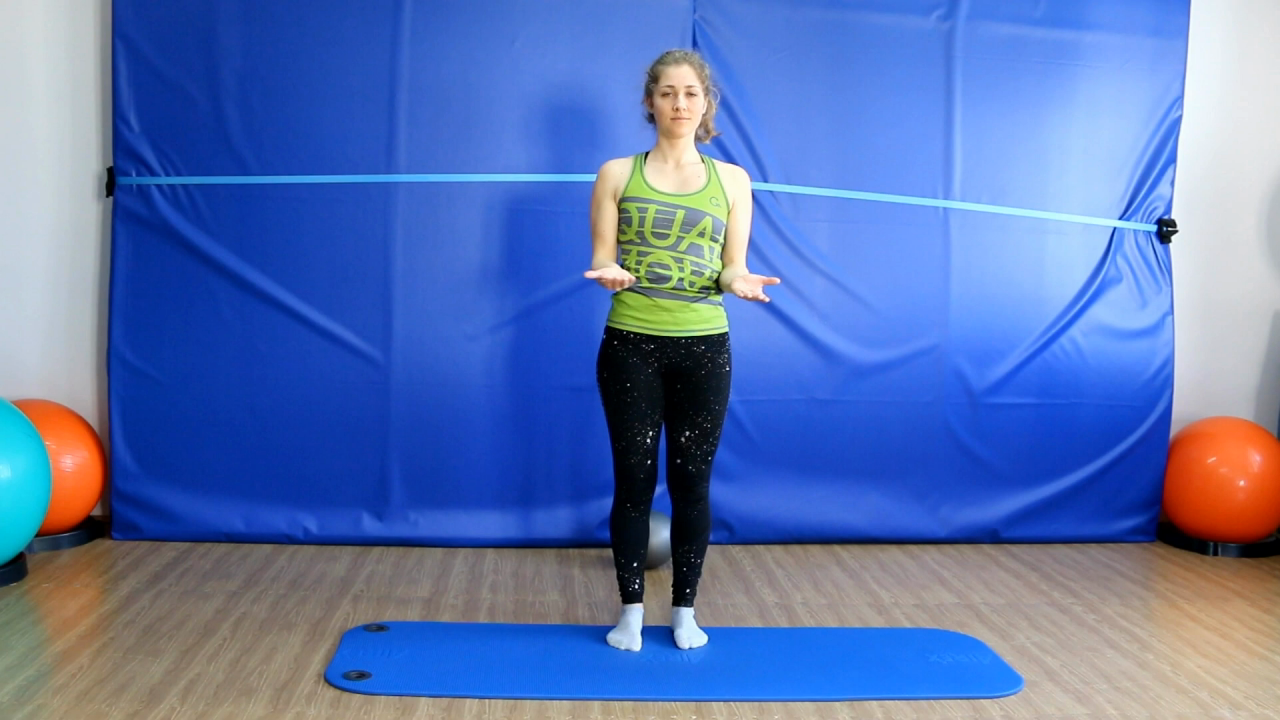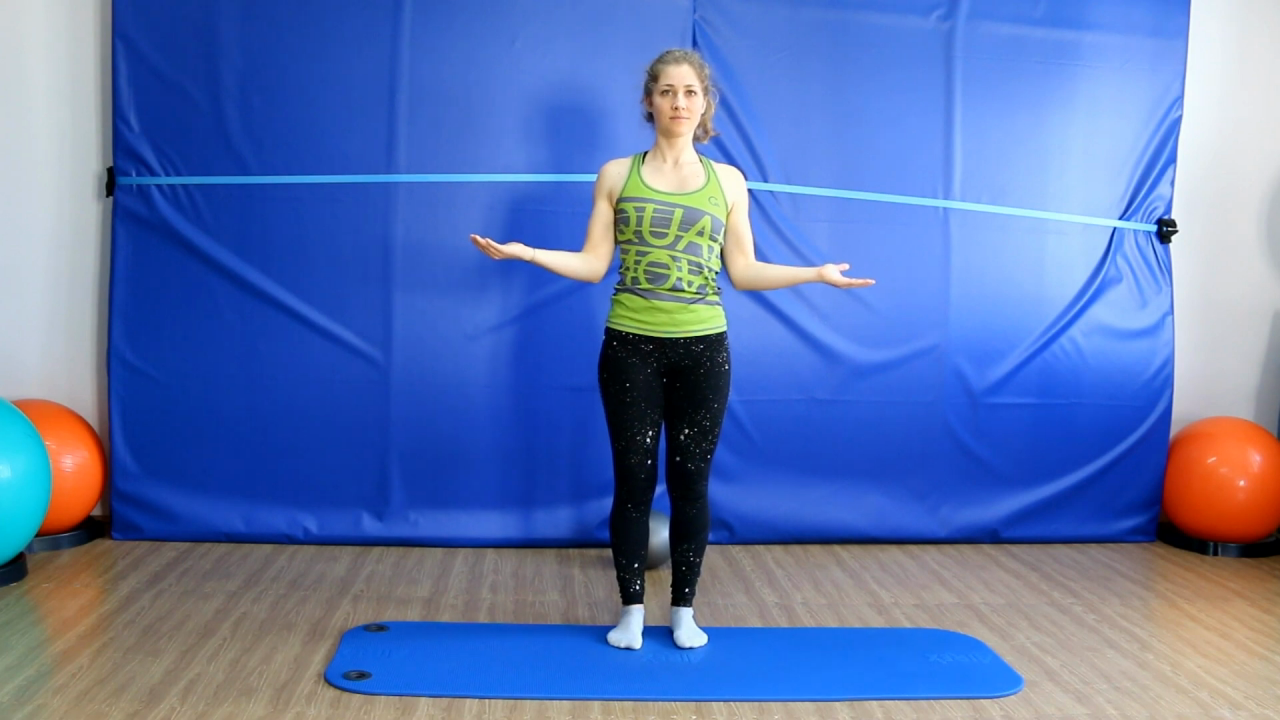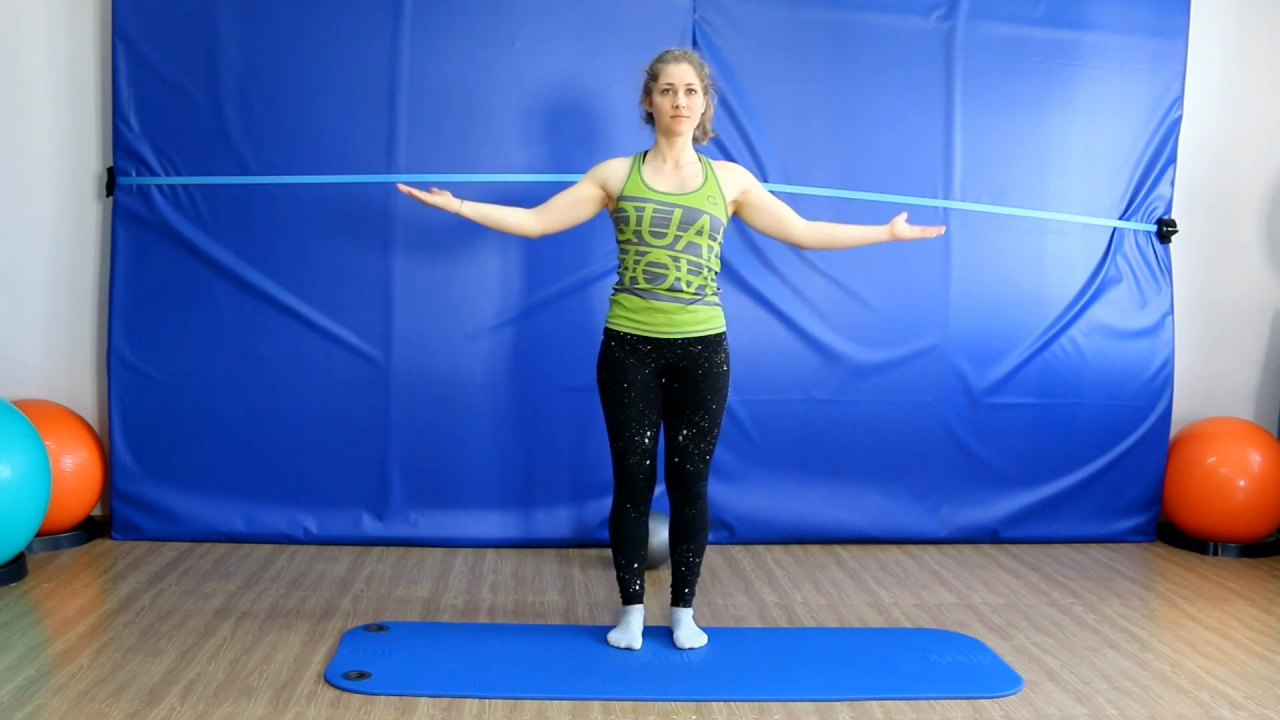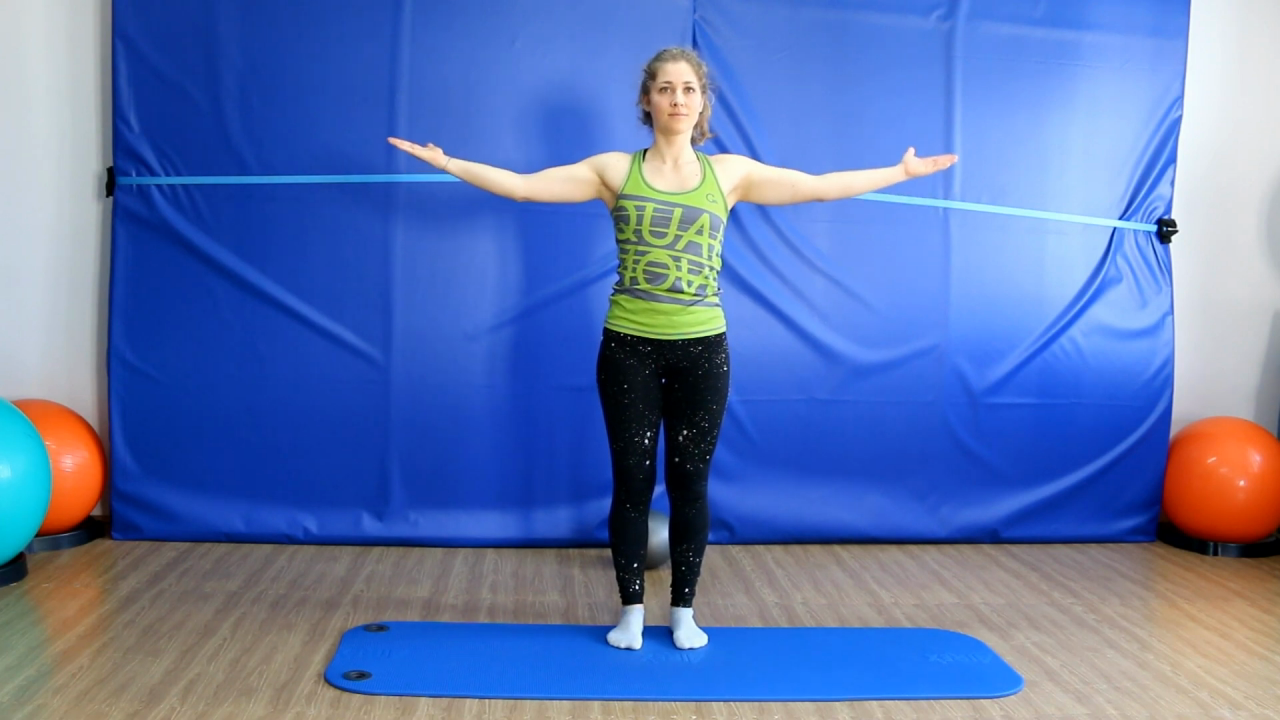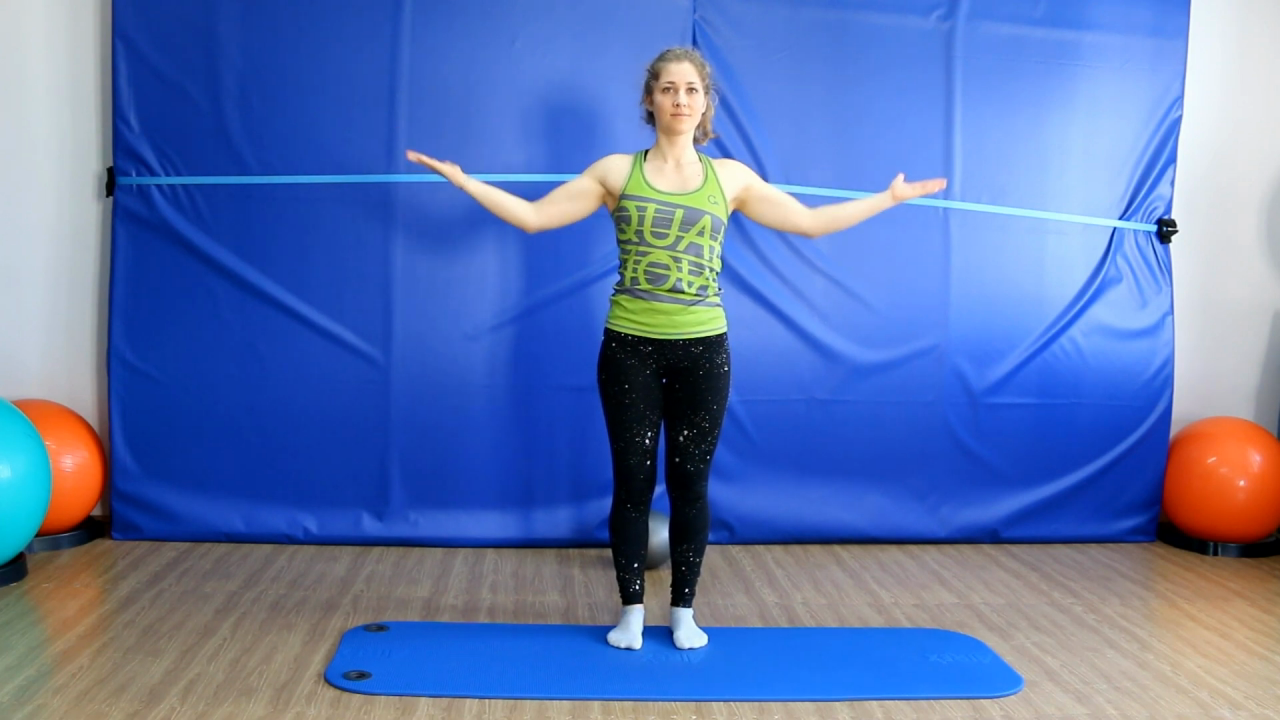
dt=1s
person 1, frame 1
left shoulder: (731, 180)
right shoulder: (616, 173)
left elbow: (732, 267)
right elbow: (602, 259)
left wrist: (741, 282)
right wrist: (611, 274)
left hip: (704, 347)
right hip: (630, 346)
left knee: (691, 481)
right knee: (633, 479)
left ankle: (684, 610)
right ankle: (630, 609)
person 1, frame 2
left shoulder: (728, 181)
right shoulder: (616, 174)
left elbow: (743, 271)
right elbow: (593, 265)
left wrist: (817, 273)
right wrist: (526, 252)
left hip: (703, 348)
right hip: (630, 347)
left knee: (691, 482)
right knee: (633, 480)
left ankle: (683, 610)
right ankle: (631, 609)
person 1, frame 3
left shoulder: (730, 179)
right shoulder: (616, 174)
left elbow: (804, 232)
right elbow: (533, 222)
left wrist: (886, 232)
right wrist: (456, 204)
left hip: (702, 348)
right hip: (629, 347)
left knee: (690, 483)
right knee: (633, 481)
left ankle: (683, 610)
right ankle: (631, 610)
person 1, frame 4
left shoulder: (731, 172)
right shoulder: (614, 169)
left elbow: (822, 187)
right elbow: (521, 186)
left wrist: (901, 171)
right wrist: (448, 163)
left hip: (702, 349)
right hip: (629, 348)
left knee: (690, 482)
right knee: (632, 481)
left ankle: (683, 610)
right ankle: (631, 610)
person 1, frame 5
left shoulder: (730, 177)
right shoulder: (615, 170)
left elbow: (810, 221)
right elbow: (533, 216)
left wrist: (888, 198)
right wrist: (460, 178)
left hip: (702, 349)
right hip: (630, 348)
left knee: (690, 482)
right knee: (632, 481)
left ankle: (683, 610)
right ankle: (631, 609)
